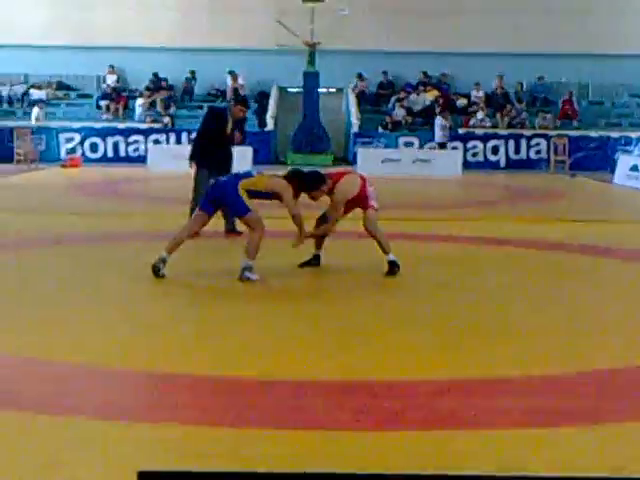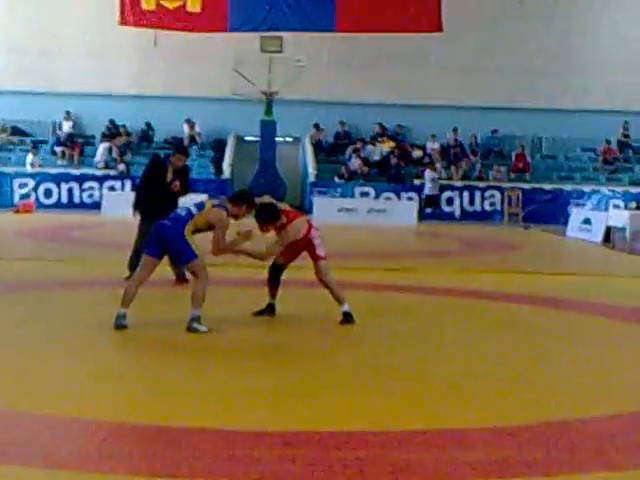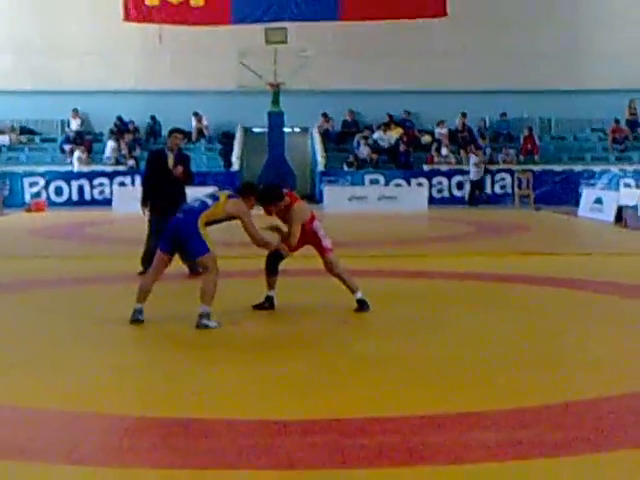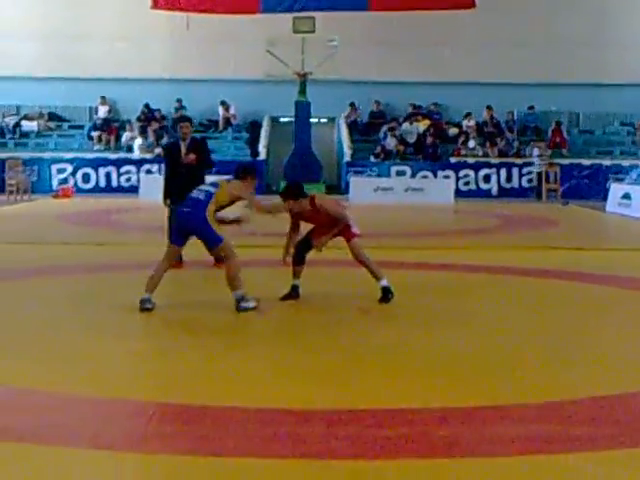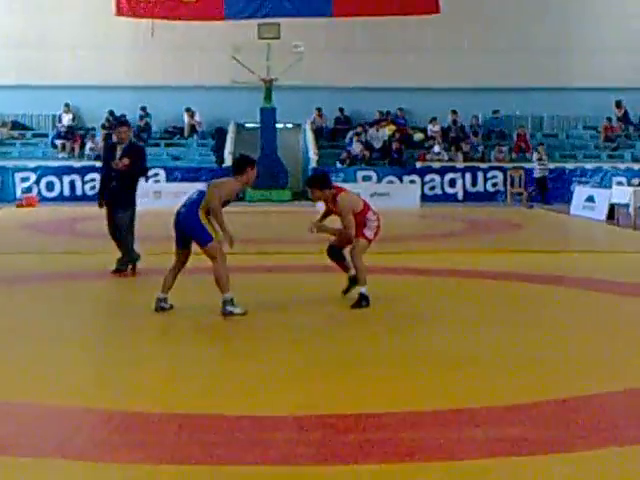
dt=1s
person 1, frame 1
left shoulder: (275, 181)
right shoulder: (285, 186)
left elbow: (290, 203)
right elbow: (294, 212)
right wrist: (302, 232)
left hip: (220, 184)
right hip: (233, 189)
left knee: (192, 226)
right knee: (257, 228)
left ankle: (162, 260)
right ankle: (247, 270)
person 1, frame 2
left shoulder: (218, 203)
right shoulder: (222, 218)
right elbow: (216, 249)
right wrist: (238, 240)
left hip: (161, 227)
right hip: (177, 233)
left knee: (141, 274)
right knee: (201, 275)
left ankle: (121, 316)
right ankle: (194, 320)
person 1, frame 3
left shoulder: (223, 196)
right shoulder: (240, 207)
right elbow: (256, 239)
right wrist: (273, 245)
left hip: (176, 221)
right hip: (191, 225)
left knee: (155, 270)
right knee: (211, 270)
left ankle: (137, 312)
right ankle: (204, 317)
person 1, frame 4
left shoulder: (221, 186)
right shoulder: (239, 187)
right elbow: (259, 206)
left wrist: (231, 221)
right wrist: (279, 207)
left hip: (181, 214)
right hip: (199, 218)
left knee: (167, 261)
right knee: (230, 256)
left ankle: (146, 299)
right ankle: (241, 300)
person 1, frame 5
left shoulder: (225, 183)
right shoulder: (233, 184)
right elbow: (213, 203)
left wrist: (216, 237)
right wrist: (225, 231)
left hip: (182, 216)
right hip: (194, 217)
left knee: (180, 262)
right knee: (219, 258)
left ankle: (162, 300)
right ankle: (227, 304)
person 2, frame 1
left shoulder: (240, 120)
right shoulder: (215, 113)
right elbow: (200, 135)
right wrist: (194, 156)
left hip: (223, 161)
right hip: (206, 160)
right knee: (200, 192)
left ankle: (230, 226)
person 2, frame 2
left shoulder: (184, 170)
right shoulder: (155, 163)
left elbow: (186, 189)
right elbow: (143, 183)
left wrist: (180, 188)
right wrist: (137, 204)
left hip: (169, 212)
right hip: (150, 210)
right knee: (141, 242)
left ankle: (180, 274)
right ankle: (133, 271)
person 2, frame 3
left shoulder: (185, 158)
right shoulder: (155, 155)
left elbow: (190, 179)
right elbow: (147, 178)
left wrist: (182, 174)
right wrist: (145, 201)
left hip: (177, 203)
right hip: (158, 203)
right knee: (154, 236)
left ankle: (193, 267)
right ankle: (146, 267)
person 2, frame 4
left shoulder: (200, 144)
right shoulder: (170, 146)
left elbow: (209, 164)
right elbow: (168, 171)
left wrist: (194, 162)
right wrist: (166, 194)
right hip: (177, 193)
right knee: (174, 226)
right ankle: (176, 258)
person 2, frame 5
left shoulder: (137, 150)
right shoulder: (109, 148)
left elbow: (142, 171)
right elbow: (104, 172)
left wrist: (124, 168)
right wrist: (101, 195)
left hip: (126, 198)
right hip: (112, 197)
left knee: (125, 233)
right knee: (114, 232)
left ankle: (123, 265)
right ankle: (132, 257)
person 3, frame 1
left shoulder: (339, 193)
left elbow: (330, 227)
left wrist: (307, 235)
left hip: (365, 194)
right hip: (349, 197)
left knee: (370, 226)
right knee: (321, 222)
left ankle: (392, 261)
right ankle: (316, 257)
person 3, frame 2
left shoulder: (288, 232)
right shoulder: (273, 207)
left elbow: (264, 256)
right elbow: (264, 199)
left wrist: (240, 250)
left hip: (310, 239)
right hip: (293, 239)
left knee: (323, 277)
right knee: (275, 269)
left ankle: (346, 312)
right ankle: (271, 306)
person 3, frame 3
left shoulder: (295, 210)
right shoulder: (280, 195)
left elbow: (292, 242)
left wrist: (278, 230)
left hip: (313, 232)
right hip: (297, 232)
left knee: (333, 268)
right knee: (272, 259)
left ankle: (360, 300)
right ankle: (269, 300)
person 3, frame 4
left shoulder: (320, 203)
right shoulder: (295, 211)
left elbow: (345, 218)
right elbow: (294, 230)
left wrist: (327, 237)
right wrist: (287, 250)
left hip: (342, 223)
right hip: (325, 226)
left knee: (359, 255)
right knee: (299, 248)
left ankle: (386, 288)
right ankle: (295, 289)
person 3, frame 5
left shoulder: (342, 201)
right shoulder: (329, 195)
left elbow: (349, 233)
right elbow: (330, 208)
left wrist: (325, 229)
right wrist: (320, 220)
left hip: (369, 223)
right hip: (355, 222)
left knee: (355, 253)
right knee: (332, 250)
left ankle: (364, 295)
right ankle: (353, 277)
